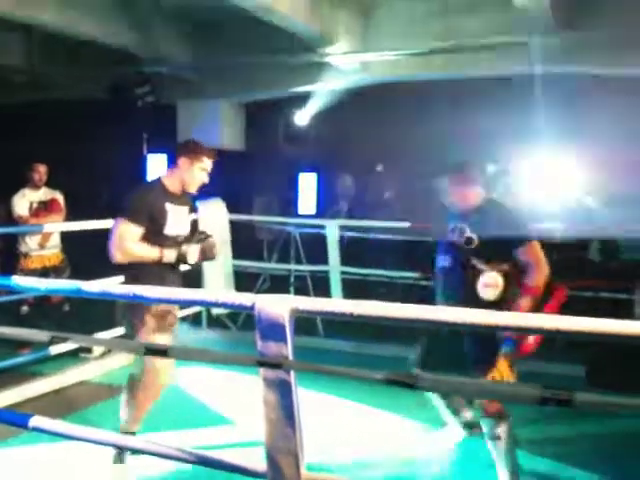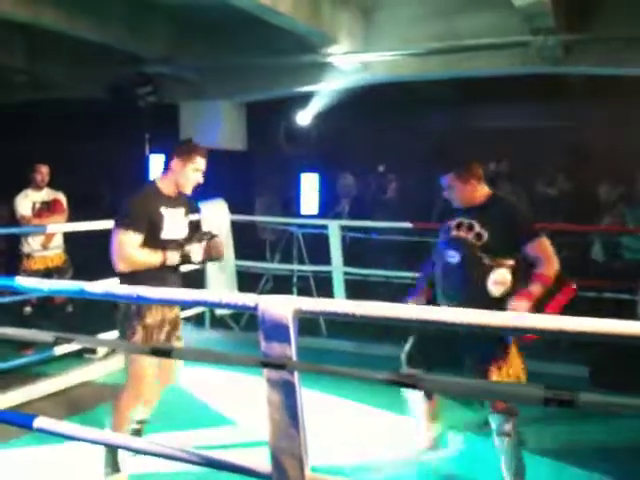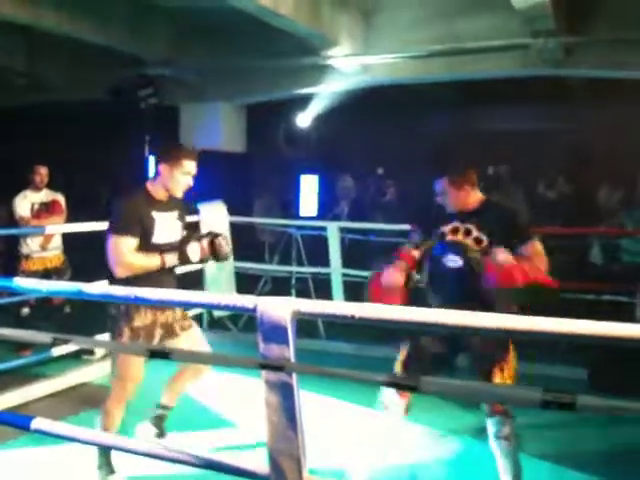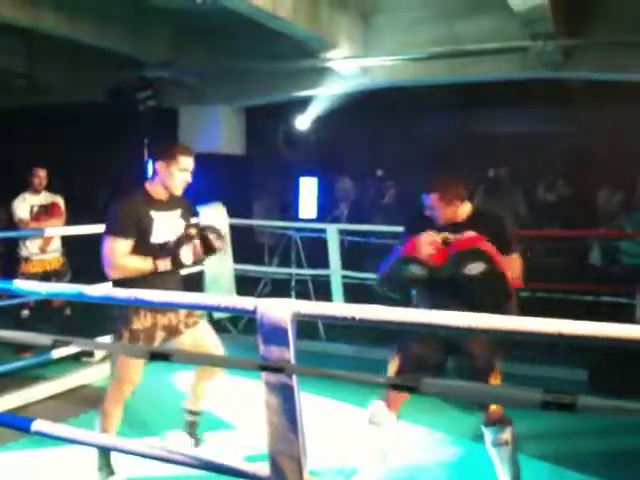
dt=0.1s
person 1, frame 1
left shoulder: (186, 202)
right shoulder: (145, 197)
right elbow: (119, 249)
left wrist: (196, 248)
right wrist: (173, 254)
left knee: (151, 370)
right knee: (158, 372)
left ankle: (129, 429)
right ankle: (123, 445)
person 1, frame 2
left shoulder: (183, 202)
right shoulder: (140, 202)
right elbow: (122, 258)
left wrist: (202, 247)
right wrist: (177, 255)
right hip: (141, 303)
left knee: (168, 371)
right knee: (137, 380)
left ankle: (136, 430)
person 1, frame 3
left shoulder: (177, 206)
right shoulder: (130, 207)
right elbow: (120, 264)
left wrist: (208, 246)
right wrist: (175, 257)
left hip: (169, 303)
right hip: (135, 308)
left knee: (199, 361)
right knee: (125, 384)
left ankle: (158, 416)
person 1, frame 4
left shoulder: (181, 206)
right shoulder: (128, 208)
right elbow: (113, 266)
left wrist: (202, 242)
right wrist: (168, 262)
left hip: (174, 304)
right hip: (138, 310)
left knee: (214, 357)
right knee: (122, 386)
left ankle: (191, 422)
person 2, frame 1
left shoulder: (502, 217)
right shoulder: (455, 217)
left elbow: (539, 267)
left wrist: (521, 309)
right wrist: (440, 301)
left knee: (488, 398)
right ankle: (466, 420)
person 2, frame 2
left shoulder: (509, 213)
right shoulder: (453, 213)
left elbow: (549, 262)
right elbow: (439, 255)
left wrist: (526, 298)
right wrist: (420, 292)
right hip: (450, 311)
right knee: (413, 362)
right ankle: (428, 432)
person 2, frame 3
left shoulder: (503, 217)
right shoulder: (439, 215)
left elbow: (539, 262)
right elbow: (414, 250)
left wrist: (512, 271)
right wrist: (397, 269)
left knee: (495, 400)
person 2, frame 4
left shoulder: (491, 225)
right shoulder: (420, 224)
left elbow: (513, 275)
right elbow: (395, 271)
left wrist: (488, 256)
right wrist: (414, 253)
left knee: (491, 408)
right knee: (391, 396)
person 3, frame 1
left shoulder: (55, 195)
right shoulder: (19, 197)
left elbow: (60, 217)
right elbow: (23, 223)
left wrist: (35, 220)
right wrist: (48, 219)
left hip: (54, 253)
right hip: (29, 255)
left knee: (59, 294)
person 3, frame 2
left shoulder: (57, 196)
right shoulder: (22, 198)
left elbow: (62, 217)
right elbow: (26, 223)
left wrist: (37, 220)
right wrist: (51, 219)
left hip: (56, 254)
right hip: (32, 256)
left knee: (61, 295)
person 3, frame 3
left shoulder: (56, 196)
right shoulder: (21, 199)
left elbow: (60, 218)
right elbow: (24, 224)
left wrist: (35, 221)
right wrist: (49, 221)
left hip: (55, 254)
right hip: (31, 257)
left knee: (60, 296)
person 3, frame 4
left shoulder: (55, 199)
right shoulder: (20, 202)
left elbow: (60, 221)
right elbow: (24, 227)
left wrist: (35, 224)
right wrist: (49, 223)
left hip: (54, 257)
right hip: (30, 259)
left knee: (60, 298)
